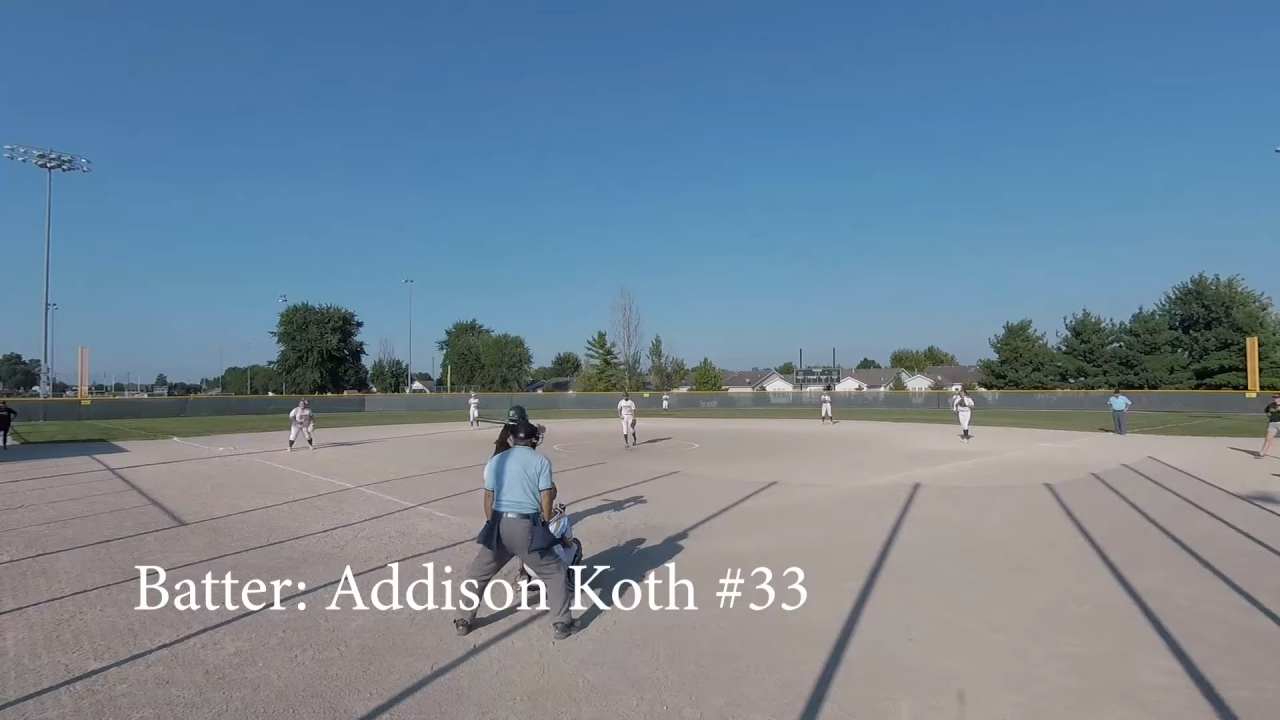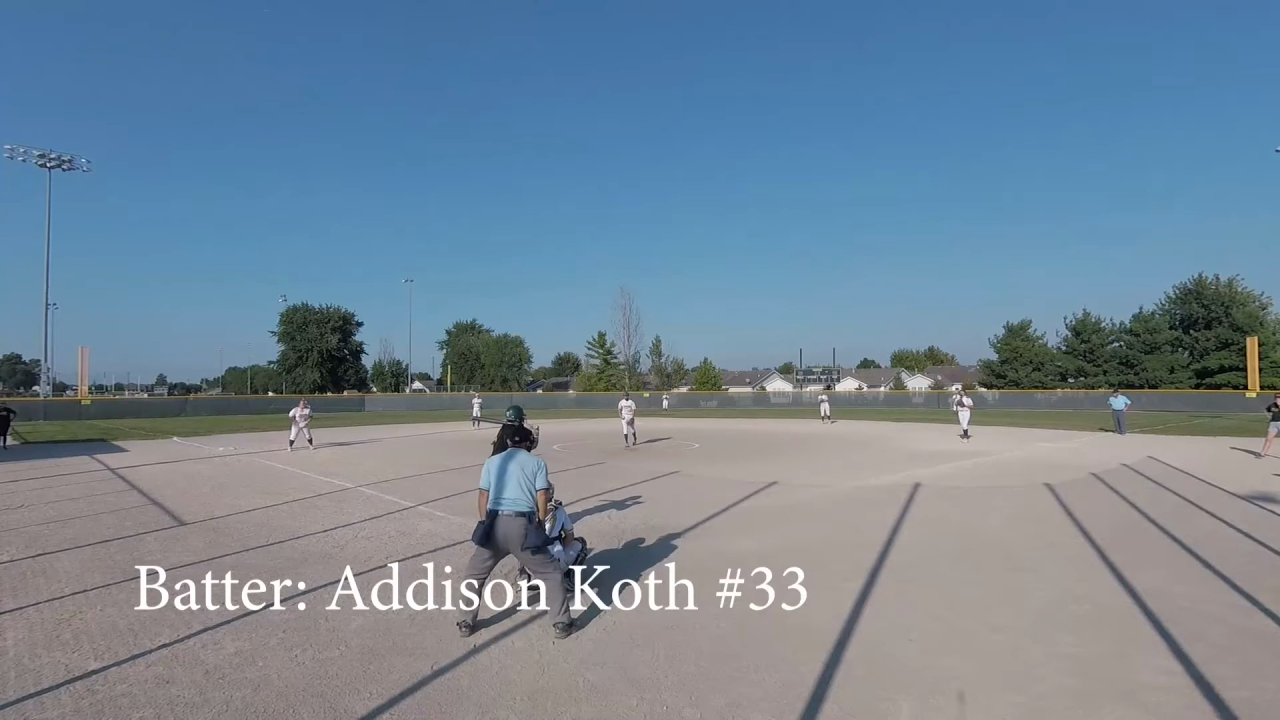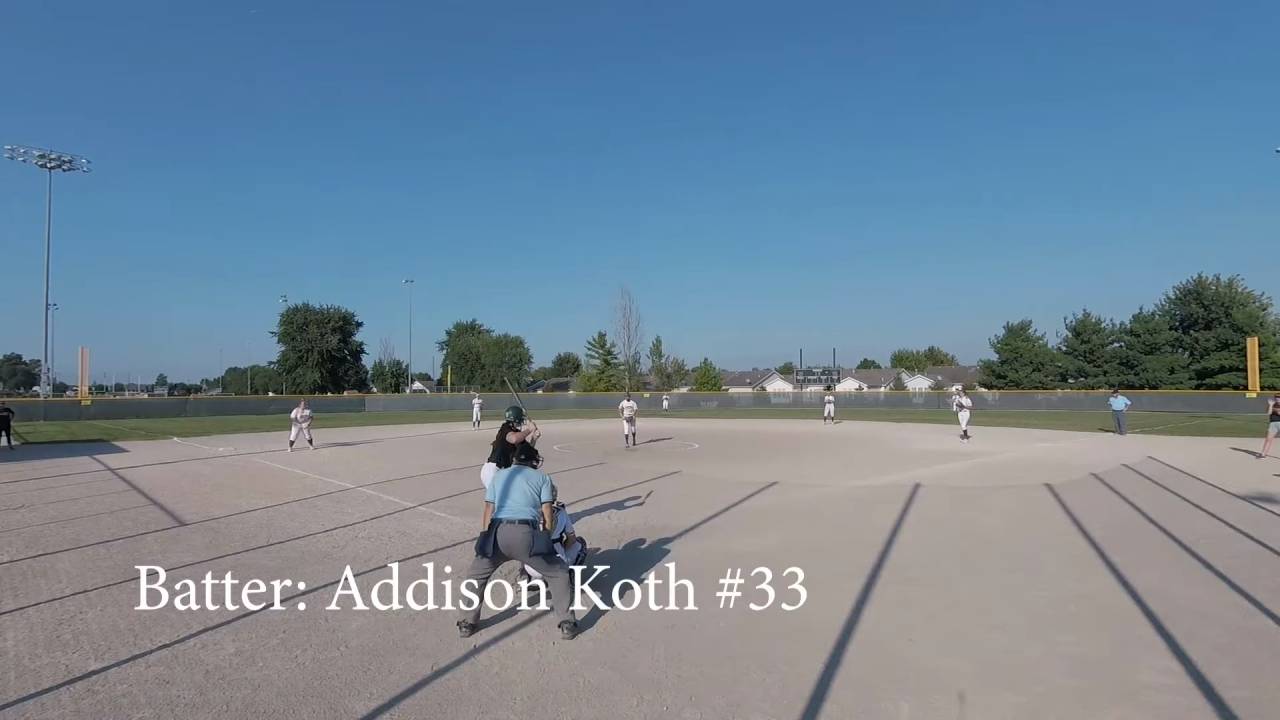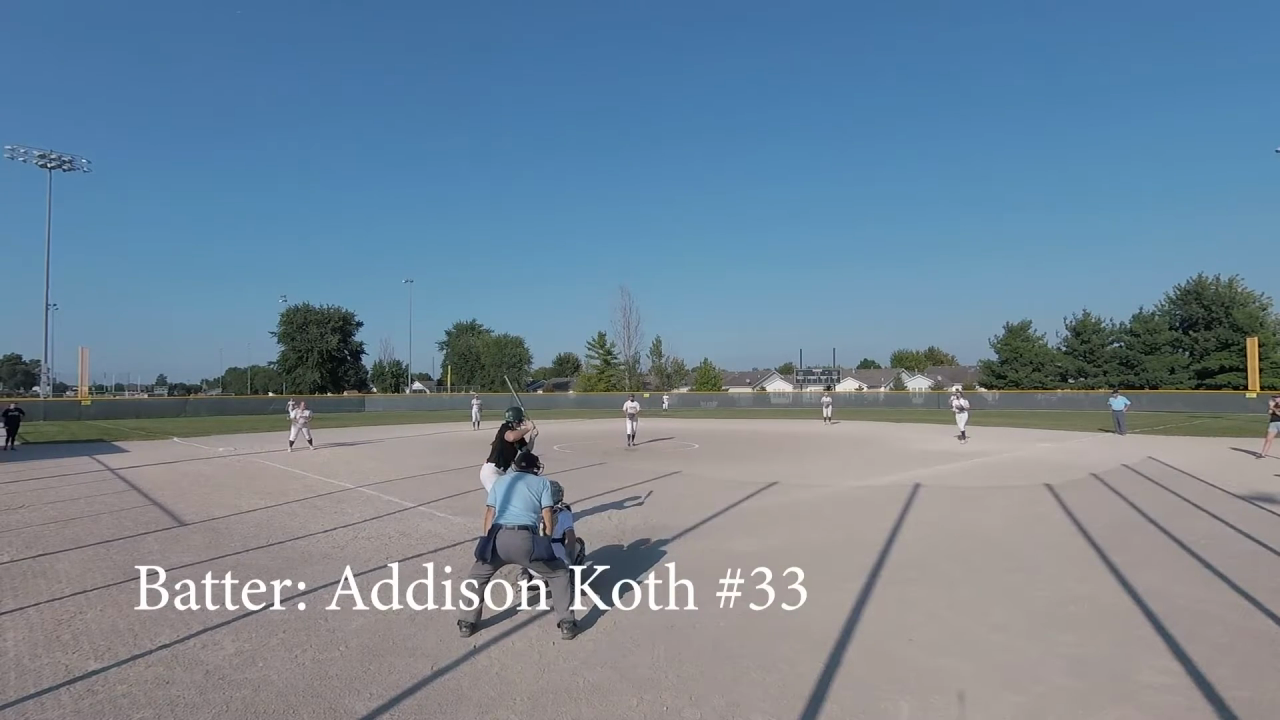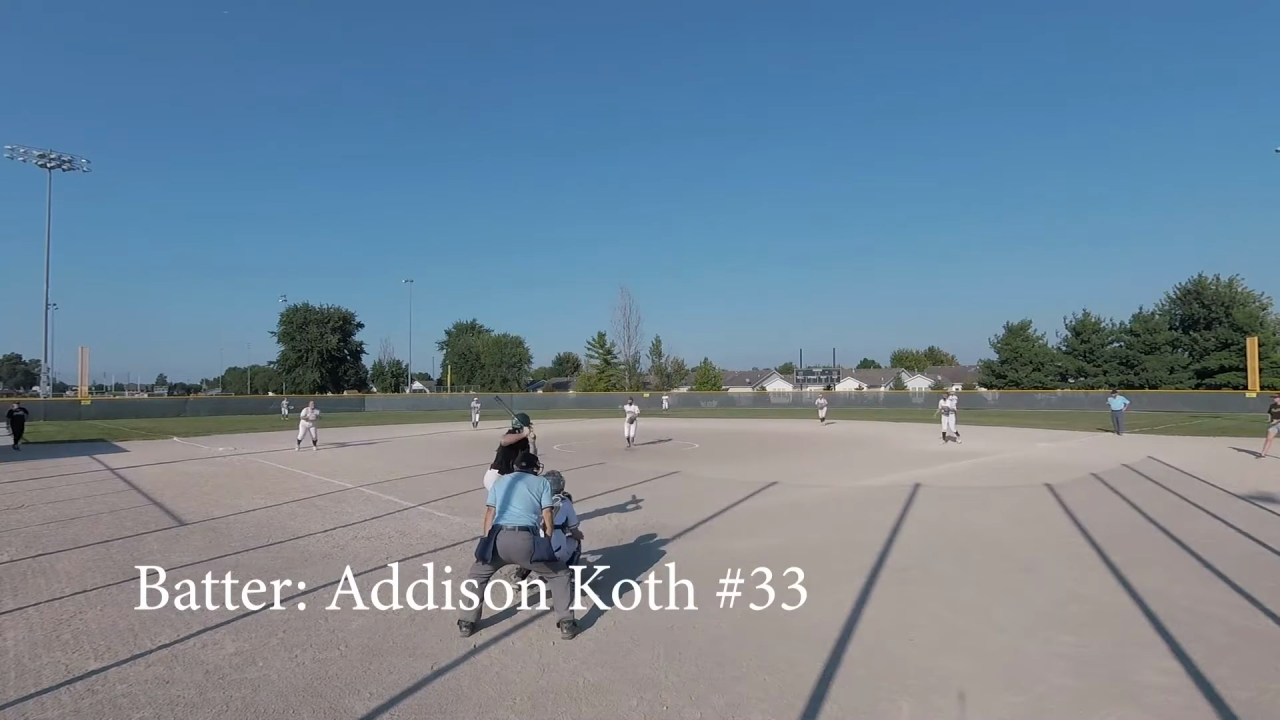
dt=0.7s
person 1, frame 1
left shoulder: (497, 460)
right shoulder: (541, 460)
left elbow: (488, 496)
right elbow: (546, 497)
right wrist: (545, 523)
left hip: (500, 525)
right hip: (527, 526)
left knee: (478, 573)
right knee: (555, 572)
left ankle: (464, 620)
right ankle: (561, 623)
person 1, frame 2
left shoulder: (492, 461)
right shoulder: (537, 462)
left elbow: (483, 496)
right elbow: (542, 497)
left wrist: (485, 524)
right wrist: (540, 525)
left hip: (495, 523)
right hip: (523, 525)
left knee: (475, 574)
right knee: (550, 572)
left ankle: (466, 622)
right ankle: (561, 623)
person 1, frame 3
left shoulder: (499, 475)
right shoulder: (542, 478)
left elbow: (489, 508)
right elbow: (547, 511)
left wrist: (486, 537)
left hip: (498, 532)
right hip: (526, 533)
left knee: (476, 576)
right knee: (558, 573)
left ankle: (467, 623)
right ankle: (567, 624)
person 1, frame 4
left shoulder: (500, 481)
right shoulder: (542, 483)
left elbow: (490, 513)
right elbow: (547, 516)
left wrist: (487, 543)
left hip: (498, 537)
right hip: (525, 539)
left knee: (478, 576)
right knee: (559, 573)
left ankle: (467, 623)
right ankle: (567, 623)
person 1, frame 5
left shoulder: (500, 481)
right shoulder: (542, 483)
left elbow: (490, 513)
right elbow: (547, 516)
left wrist: (486, 543)
left hip: (499, 538)
right hip: (526, 540)
left knee: (477, 576)
right knee: (560, 574)
left ankle: (467, 623)
right ankle: (566, 623)
